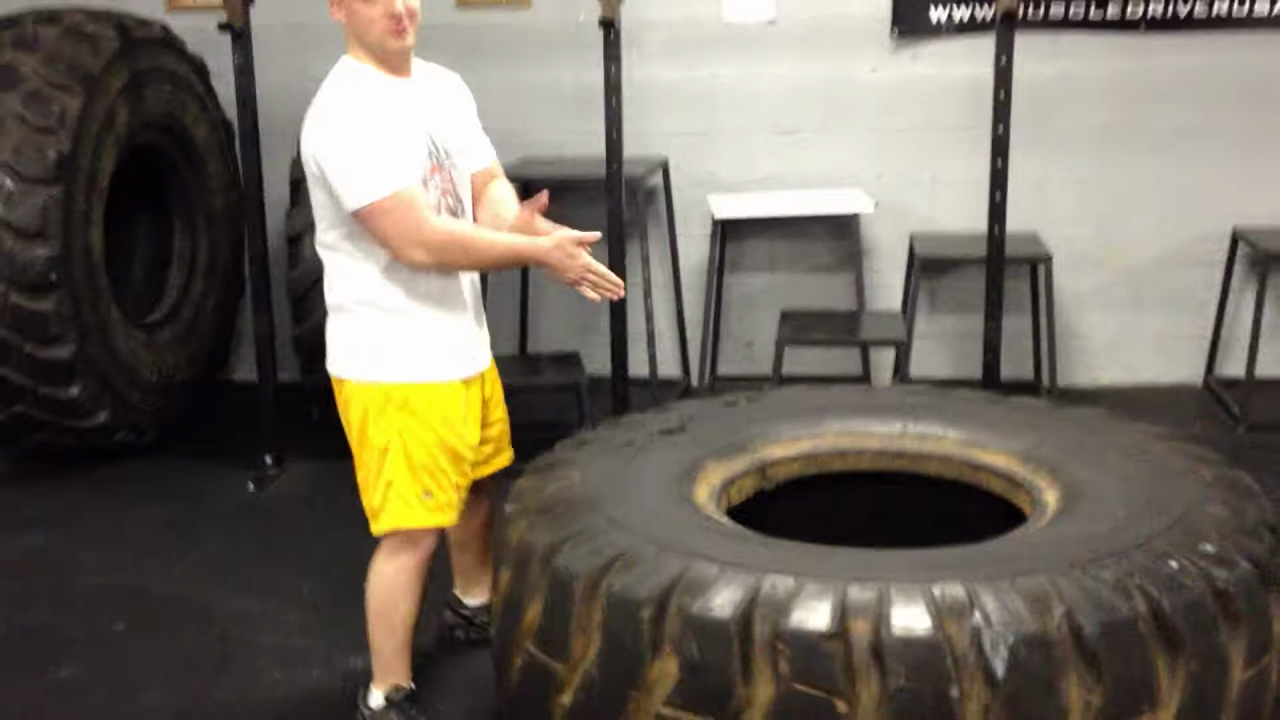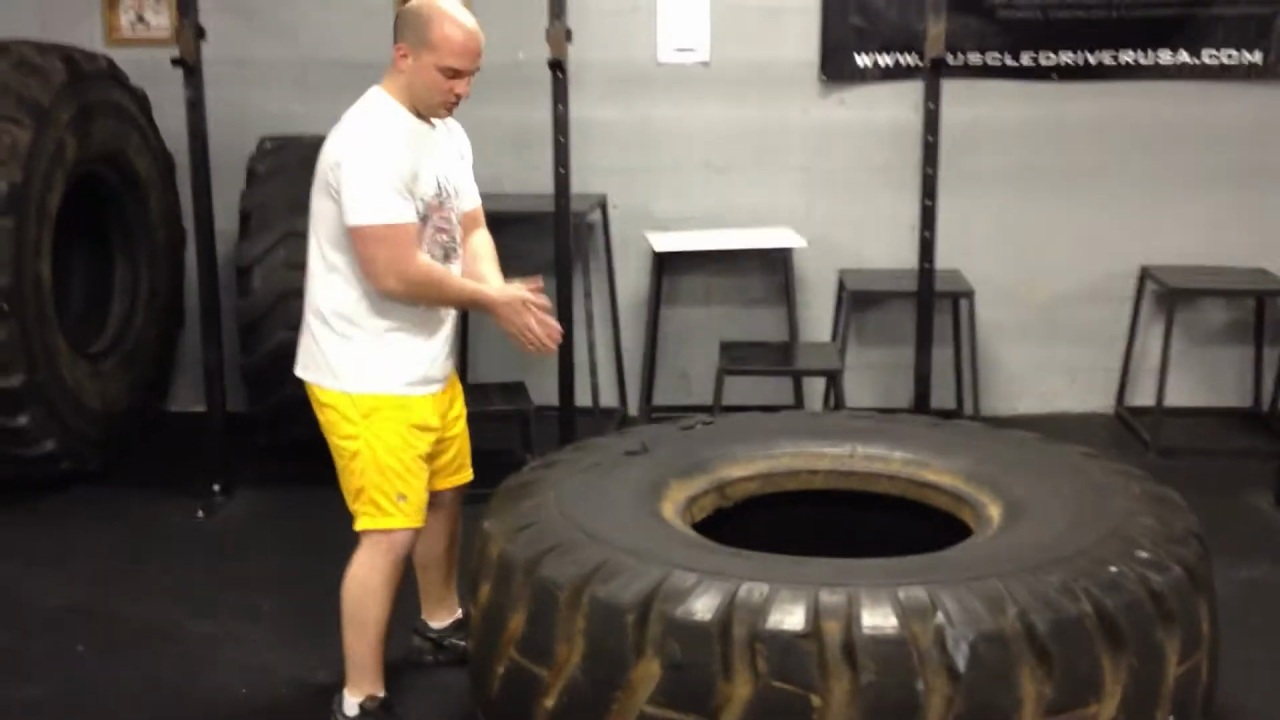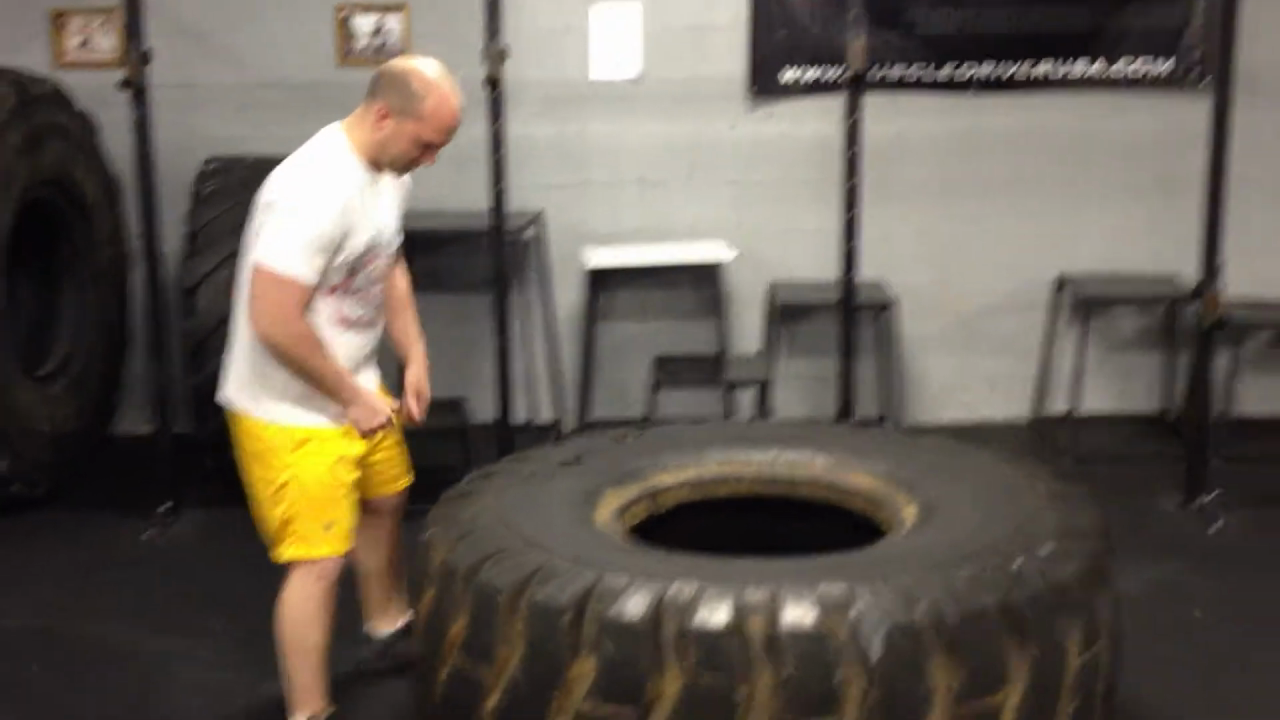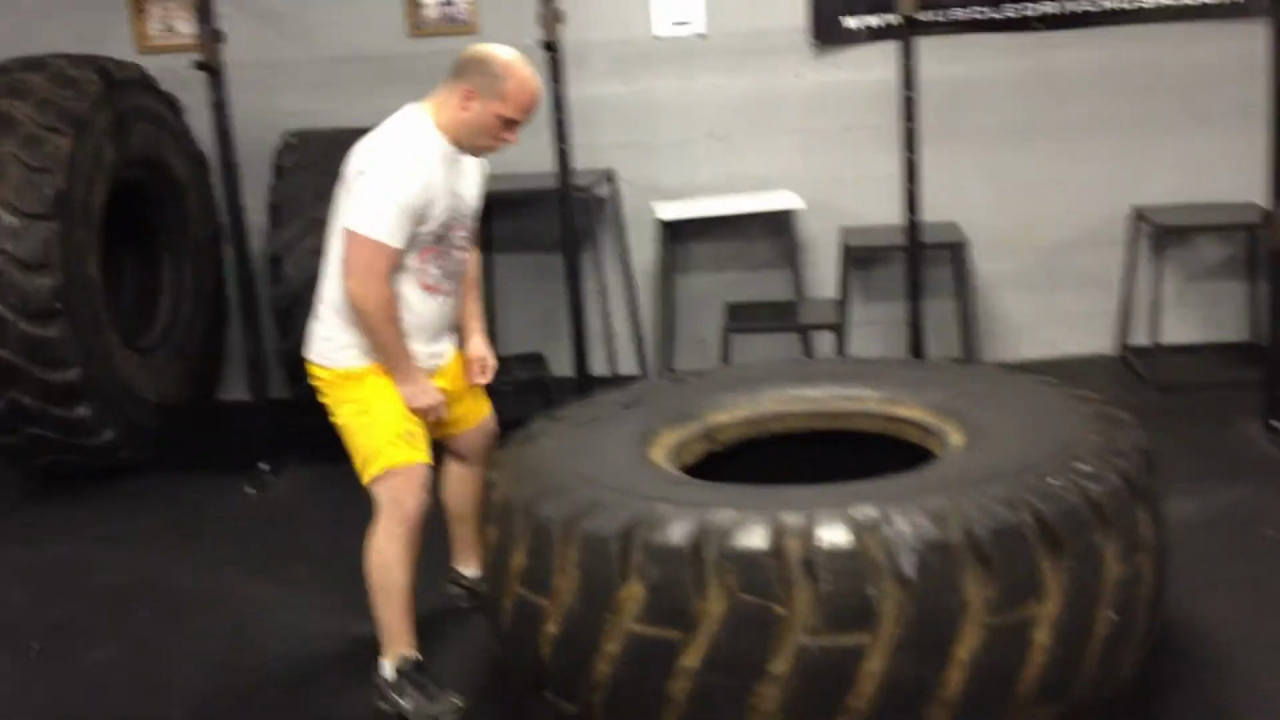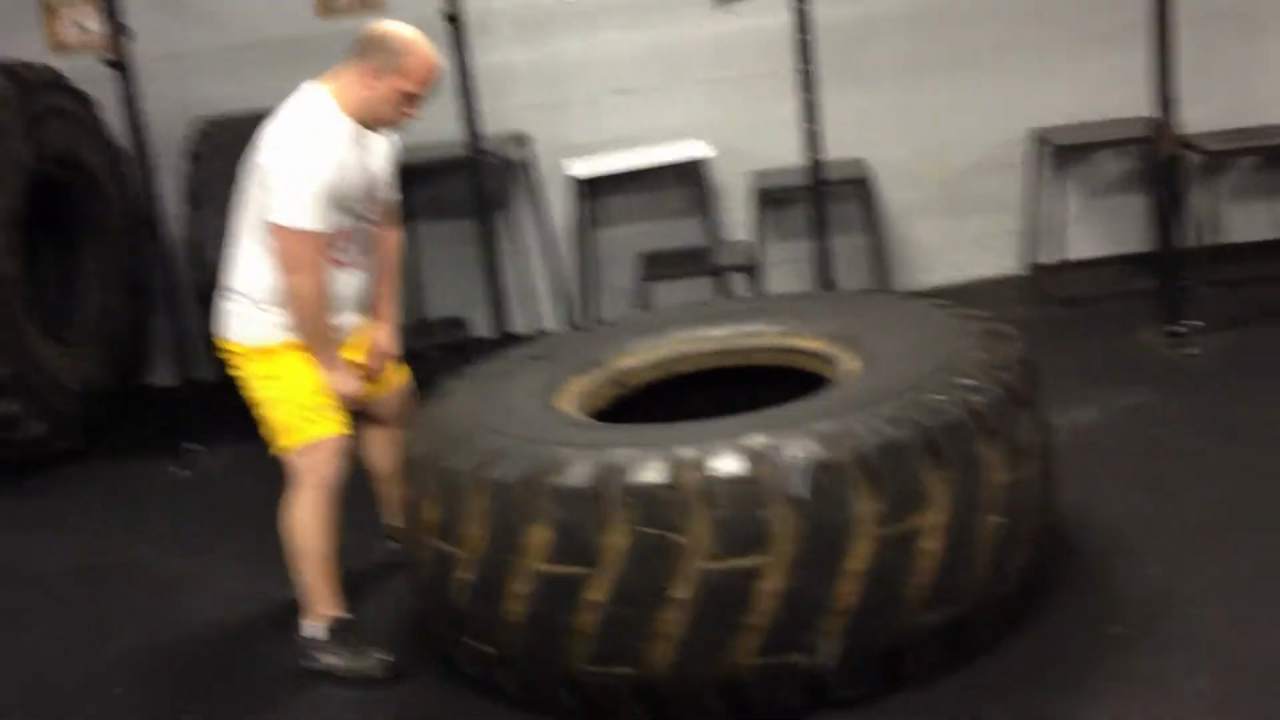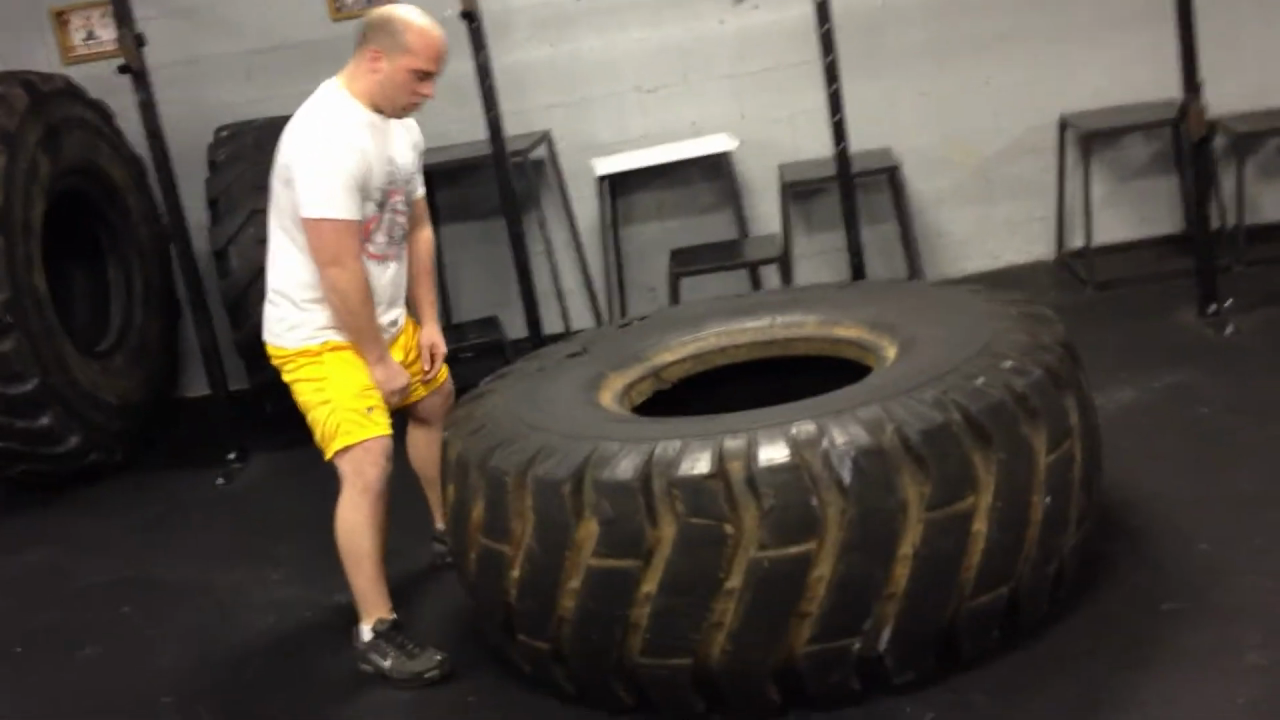
dt=0.5s
person 1, frame 1
left shoulder: (444, 87)
right shoulder: (347, 113)
left elbow: (487, 189)
right elbow: (419, 241)
left wrist: (523, 225)
right wrist: (536, 251)
left hip: (462, 341)
right hip: (394, 364)
left knee: (476, 484)
right knee: (411, 534)
left ankle: (474, 599)
person 1, frame 2
left shoulder: (448, 136)
right shoulder: (372, 142)
left elbow: (470, 231)
right elbow: (397, 273)
left wrist: (502, 294)
right wrist: (490, 299)
left hip: (427, 364)
right hip: (366, 378)
left knee: (442, 494)
right knee: (390, 533)
left ankle: (440, 625)
person 1, frame 3
left shoulder: (383, 174)
right shoulder: (315, 191)
right elbow: (274, 321)
left wrist: (416, 358)
right wrist: (351, 398)
left hip: (353, 392)
right hip: (290, 410)
left knee: (384, 503)
right knee: (318, 562)
left ankle: (388, 628)
person 1, frame 4
left shoulder: (465, 154)
right shoulder: (399, 161)
right elbow: (364, 286)
left wrist: (474, 334)
right wrist: (405, 379)
left hip: (430, 348)
right hip: (361, 358)
left knee: (474, 437)
right knee: (403, 502)
left ankle: (469, 572)
person 1, frame 5
left shoulder: (373, 131)
right shoulder: (308, 143)
left elbow: (385, 227)
right elbow: (300, 275)
left wrist: (382, 322)
right wrist: (329, 366)
left hip: (341, 319)
right hip: (275, 330)
left knee: (392, 403)
right knee: (319, 468)
left ankle: (405, 526)
right ankle: (323, 629)
person 1, frame 6
left shoulder: (399, 128)
right shoulder: (329, 136)
left elbow: (416, 226)
right elbow: (339, 268)
left wrist: (427, 320)
right wrist: (378, 360)
left hip: (385, 321)
right hip: (321, 336)
left knee: (436, 407)
right knee: (368, 470)
left ankle: (450, 529)
right ankle: (375, 633)
